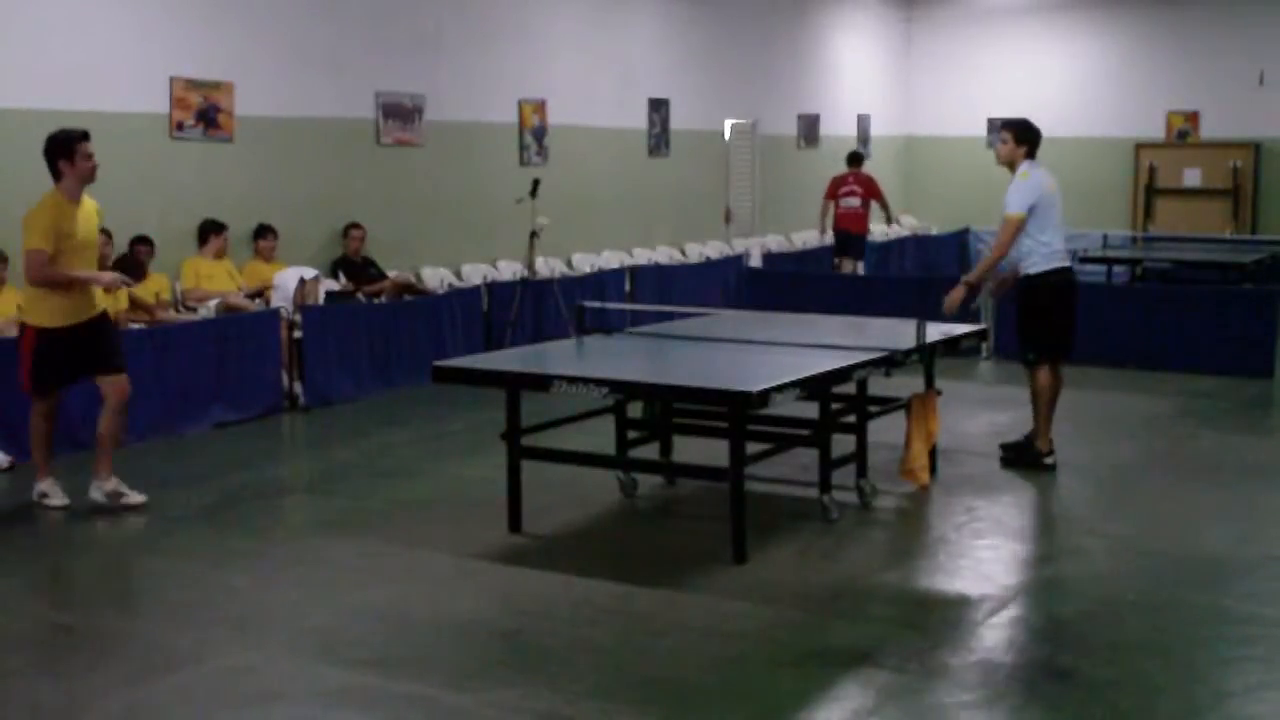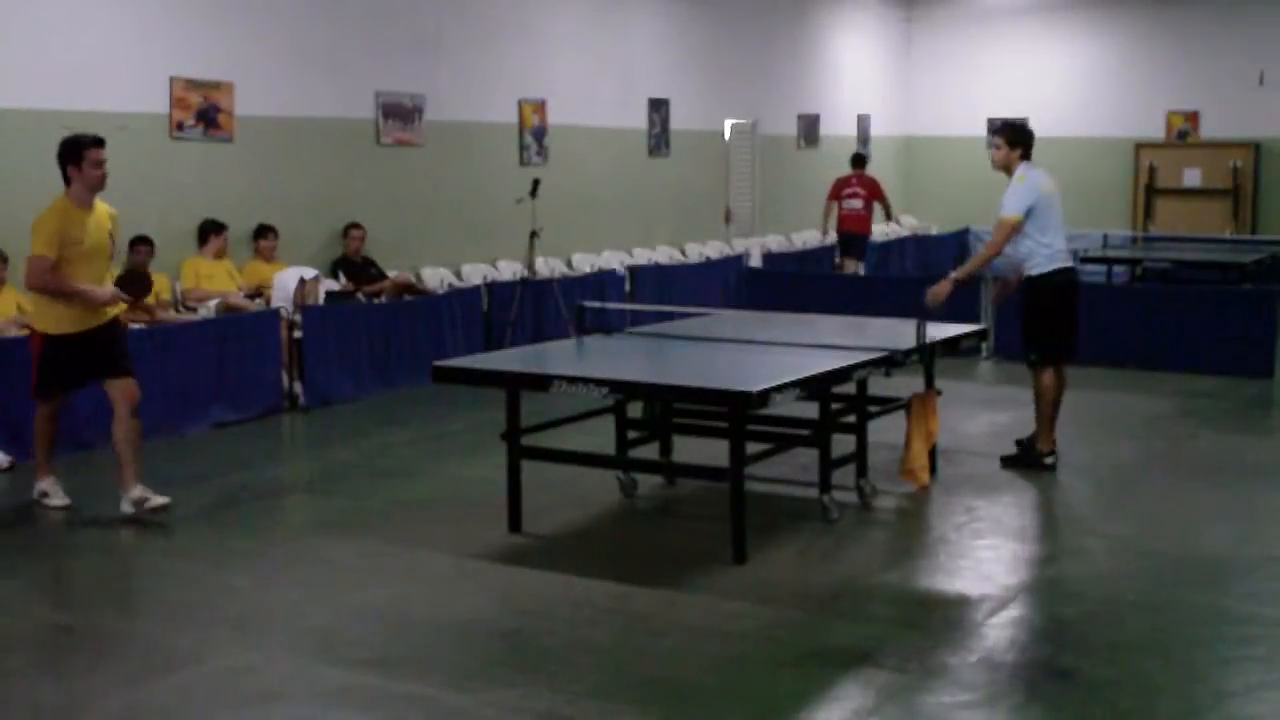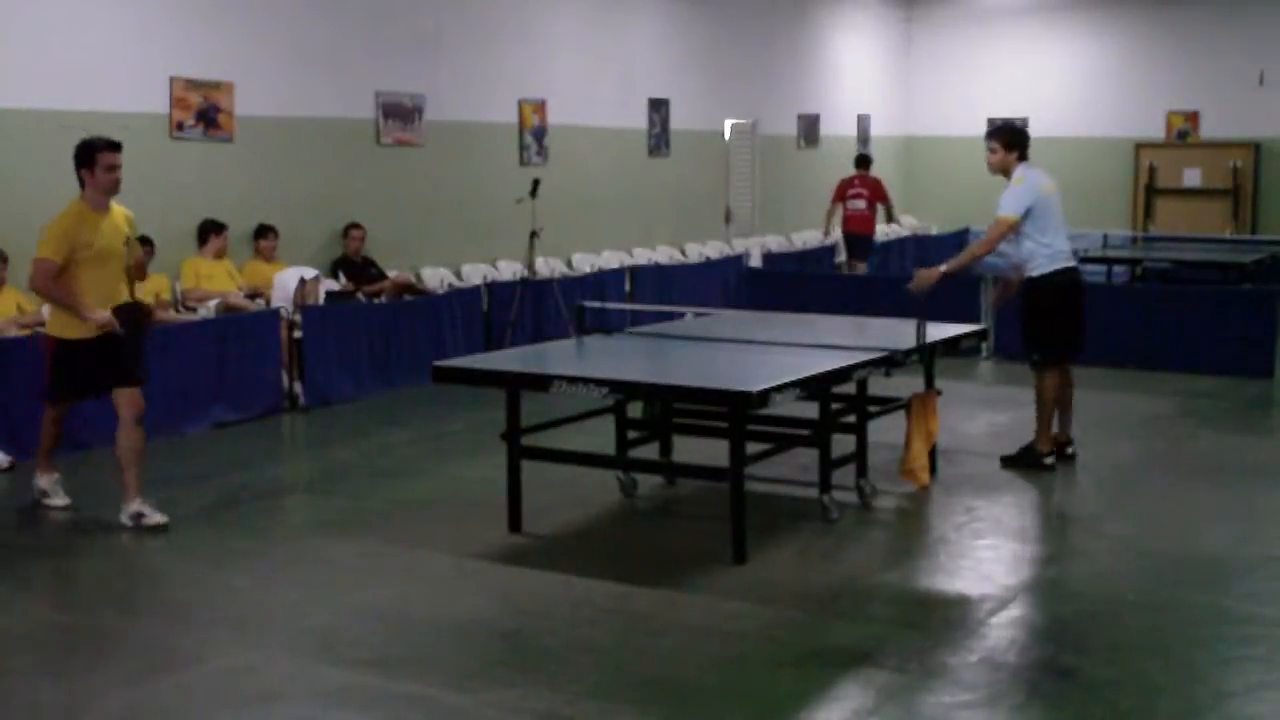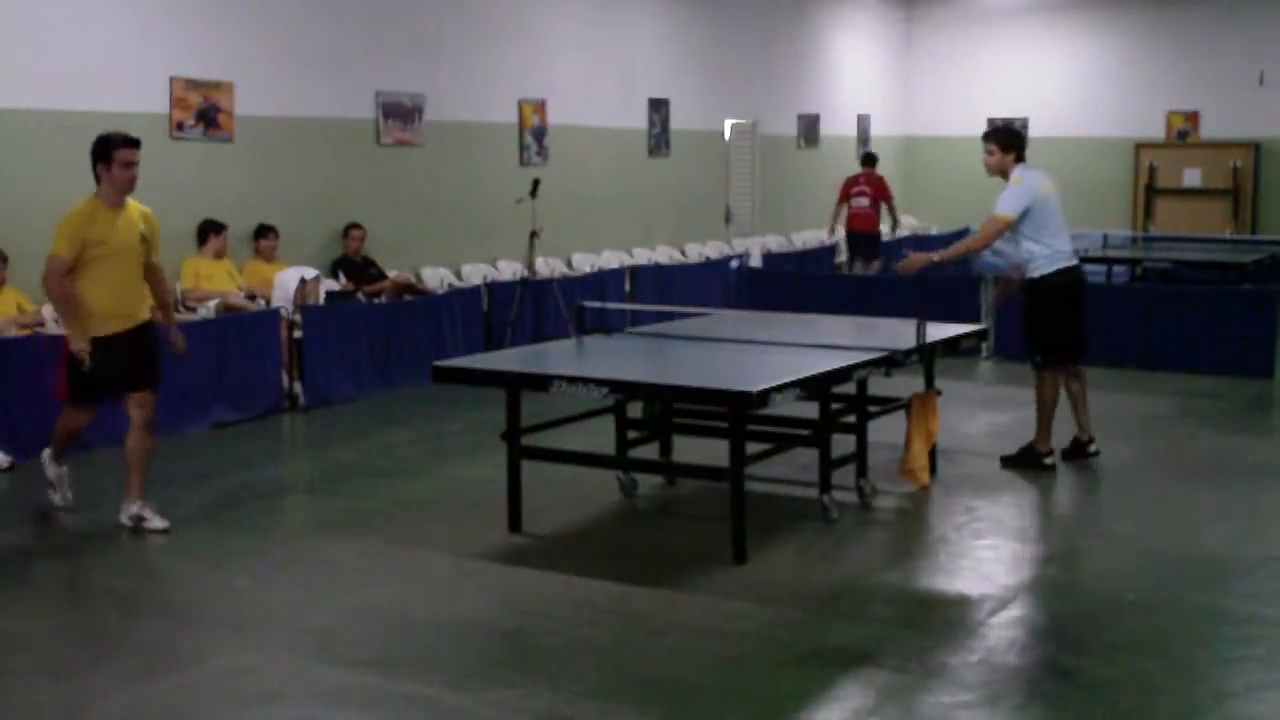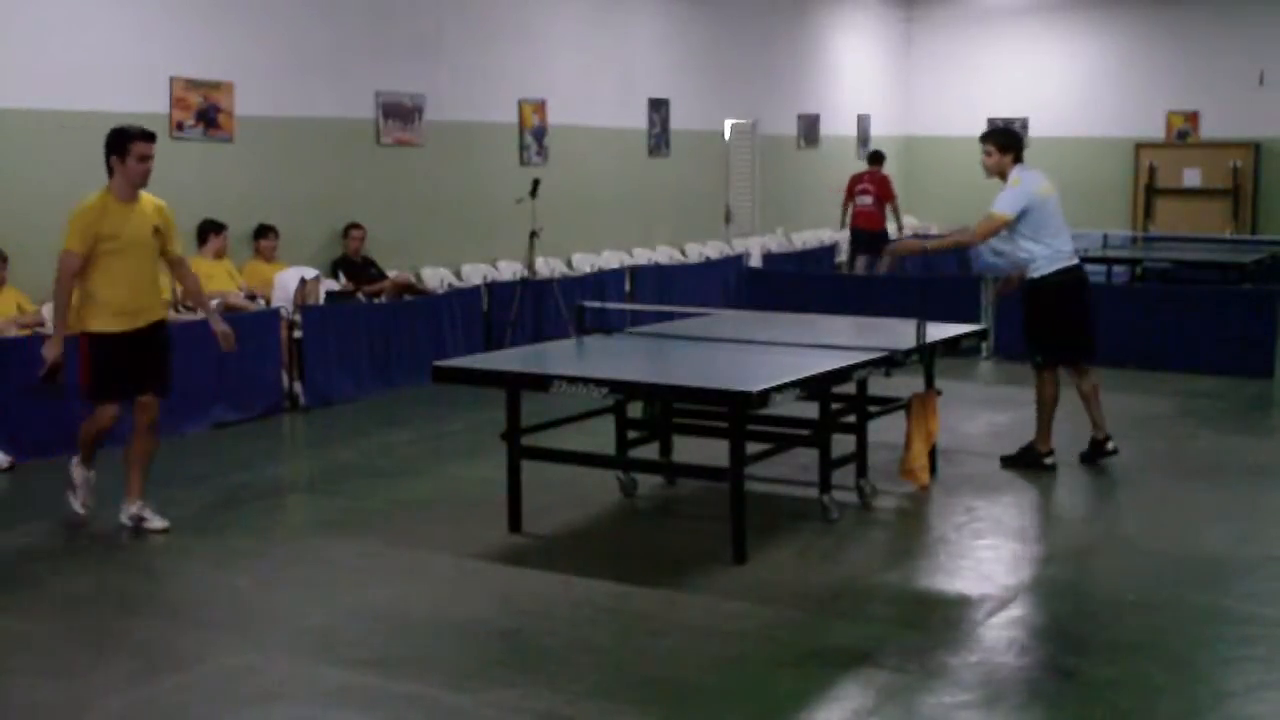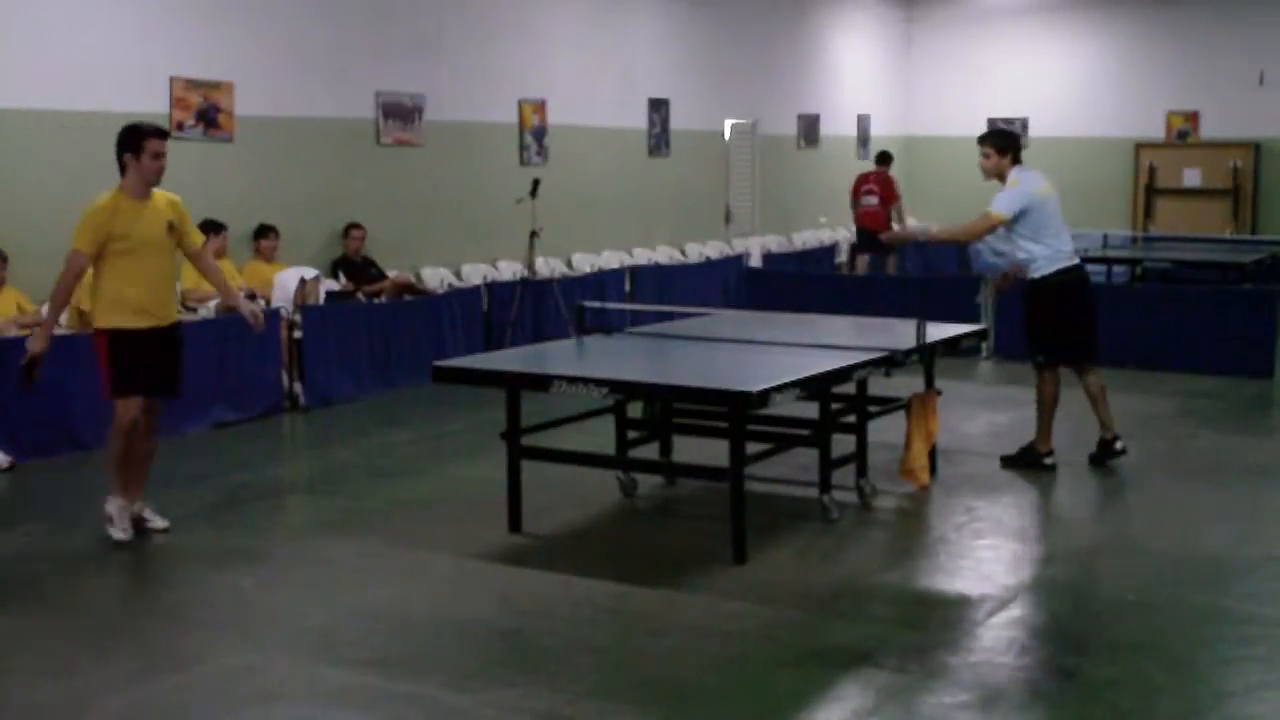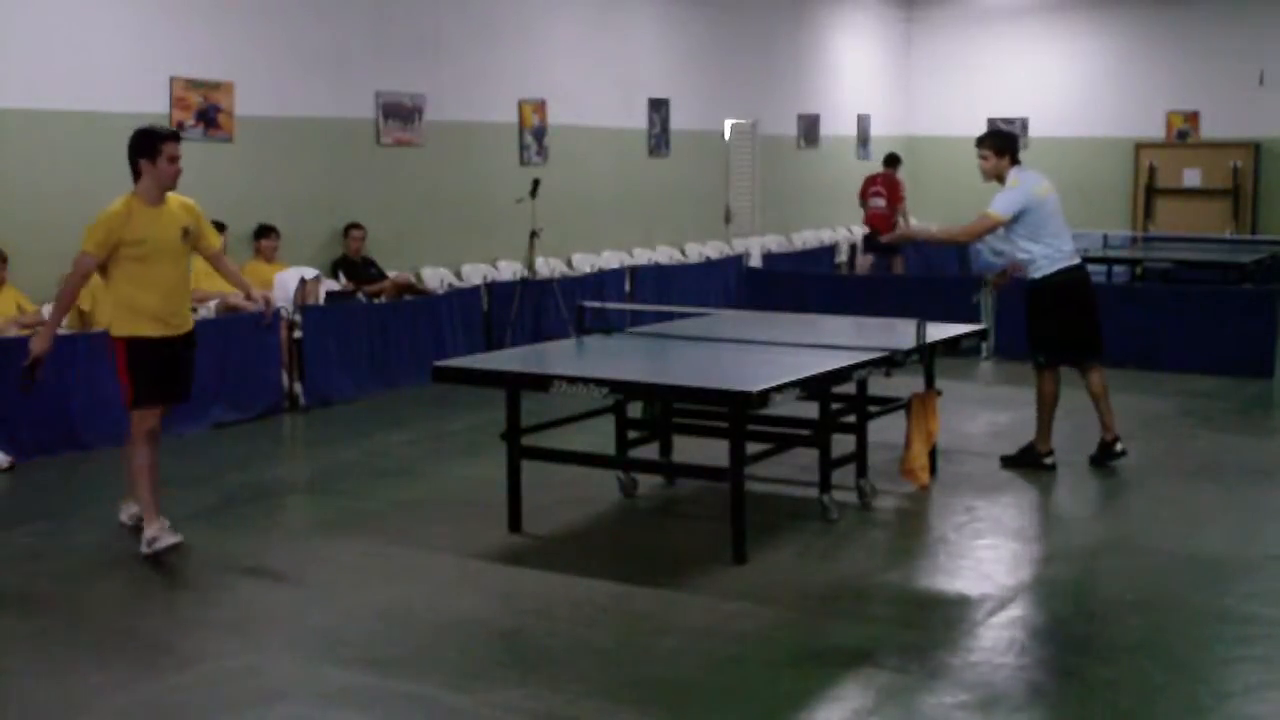
dt=0.1s
person 1, frame 1
left shoulder: (91, 207)
right shoulder: (44, 214)
right elbow: (36, 273)
right wrist: (93, 278)
left hip: (90, 317)
right hip: (47, 324)
left knee: (119, 392)
right knee: (46, 402)
left ankle: (104, 482)
right ankle: (44, 481)
person 1, frame 2
left shoulder: (106, 214)
right shoulder: (52, 220)
right elbow: (36, 279)
right wrist: (90, 292)
left hip: (103, 325)
right hip: (57, 330)
left knee: (128, 400)
right knee: (50, 406)
left ankle: (131, 491)
right ankle: (44, 480)
person 1, frame 3
left shoulder: (125, 219)
right shoulder: (65, 223)
right elbow: (40, 282)
right wrist: (86, 313)
left hip: (116, 331)
right hip: (71, 335)
left knee: (133, 410)
right knee: (58, 410)
left ankle: (132, 503)
right ankle: (44, 475)
person 1, frame 4
left shoulder: (143, 217)
right shoulder: (78, 220)
left elbow: (153, 274)
right elbow: (56, 281)
left wrist: (171, 326)
right wrist: (76, 334)
left hip: (137, 330)
right hip: (89, 336)
left knee: (142, 414)
right knee: (80, 417)
left ankle: (134, 504)
right ankle: (54, 460)
person 1, frame 5
left shoulder: (157, 210)
right shoulder: (89, 214)
left elbow: (179, 266)
right elbow: (66, 277)
left wrist: (212, 316)
right wrist: (57, 337)
left hip: (150, 327)
right hip: (103, 332)
left knee: (148, 414)
right knee: (107, 415)
left ankle: (134, 503)
right ankle: (83, 465)
person 1, frame 6
left shoulder: (172, 206)
right shoulder: (103, 212)
left elbow: (201, 257)
right elbow: (72, 273)
left wrist: (237, 299)
right wrist: (45, 330)
left hip: (165, 325)
right hip: (119, 327)
left knee: (150, 417)
right knee: (129, 414)
left ankle: (134, 501)
right ankle: (116, 499)
person 1, frame 7
left shoulder: (187, 210)
right shoulder: (116, 218)
left elbow: (217, 257)
right elbow: (77, 275)
left wrist: (250, 290)
right wrist: (48, 330)
left hip: (178, 332)
right hip: (135, 336)
left knee: (154, 424)
right knee: (146, 425)
left ankle: (135, 504)
right ankle: (151, 526)
person 2, frame 1
left shoulder: (1024, 184)
right shoulder: (1039, 177)
left elbow: (1003, 244)
left wrist: (966, 284)
right wrist: (1013, 275)
left hip: (1042, 280)
right hip: (1058, 275)
left knee: (1039, 363)
right knee: (1051, 362)
left ankle: (1042, 448)
right ankle: (1039, 436)
person 2, frame 2
left shoulder: (1022, 186)
right shoulder: (1037, 178)
left elbow: (995, 246)
left wrist: (951, 280)
right wrist: (1018, 276)
left hip: (1045, 281)
right hip: (1062, 275)
left knee: (1043, 365)
right knee: (1054, 363)
left ankle: (1043, 449)
right ankle: (1044, 436)
person 2, frame 3
left shoulder: (1020, 187)
right shoulder: (1037, 178)
left elbow: (988, 243)
left wrist: (940, 270)
right wrist: (1021, 275)
left hip: (1047, 282)
right hip: (1064, 274)
left knee: (1046, 365)
right knee: (1059, 364)
left ankle: (1043, 449)
right ankle: (1062, 439)
person 2, frame 4
left shoulder: (1019, 189)
right shoulder: (1035, 178)
left elbow: (982, 240)
left wrist: (931, 258)
right wrist: (1022, 275)
left hip: (1048, 283)
right hip: (1067, 275)
left knee: (1047, 367)
right knee: (1068, 363)
left ankle: (1042, 449)
right ankle: (1084, 437)
person 2, frame 5
left shoulder: (1017, 190)
right shoulder: (1034, 179)
left elbow: (976, 236)
left wrist: (922, 245)
right wrist: (1020, 272)
left hip: (1050, 283)
right hip: (1069, 275)
left knee: (1046, 366)
right knee: (1078, 362)
left ankle: (1042, 449)
right ankle: (1101, 436)
person 2, frame 6
left shoulder: (1016, 191)
right shoulder: (1032, 179)
left elbow: (970, 233)
left wrist: (915, 235)
right wrist: (1017, 268)
left hip: (1051, 284)
right hip: (1071, 275)
left knee: (1047, 366)
right knee: (1083, 362)
left ankle: (1042, 450)
right ankle: (1109, 437)
person 2, frame 7
left shoulder: (1015, 192)
right shoulder: (1032, 180)
left elbow: (969, 234)
left wrist: (914, 234)
right wrist: (1014, 265)
left hip: (1052, 284)
right hip: (1072, 275)
left knee: (1047, 366)
right knee: (1087, 361)
left ankle: (1042, 449)
right ankle: (1110, 438)
